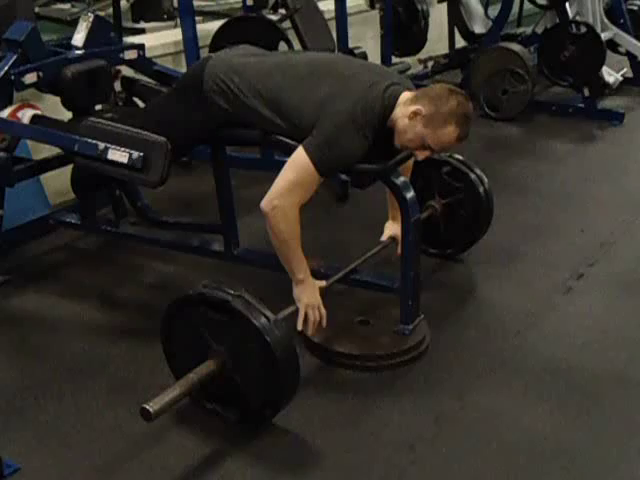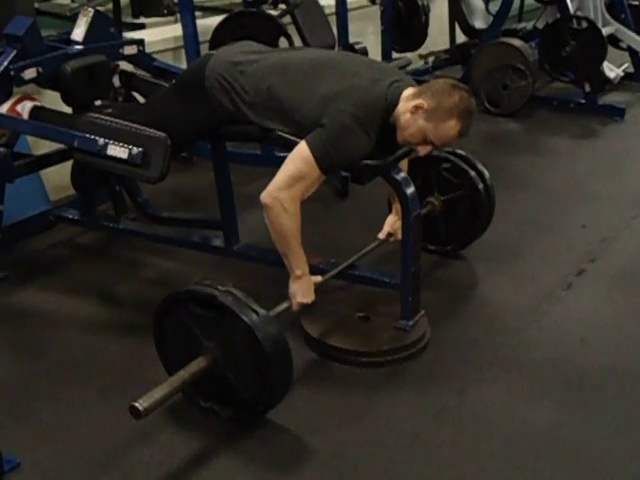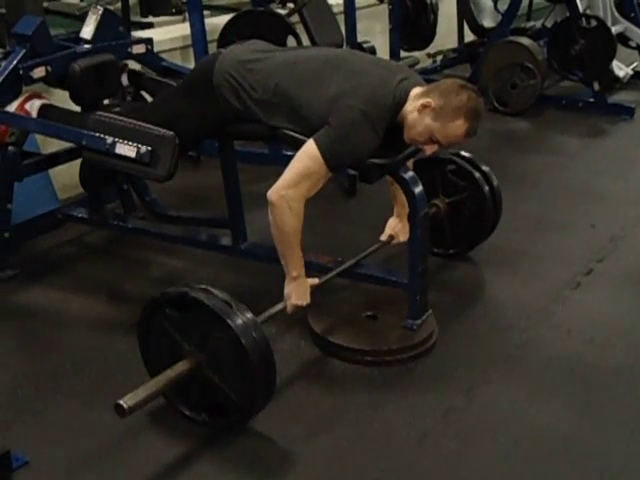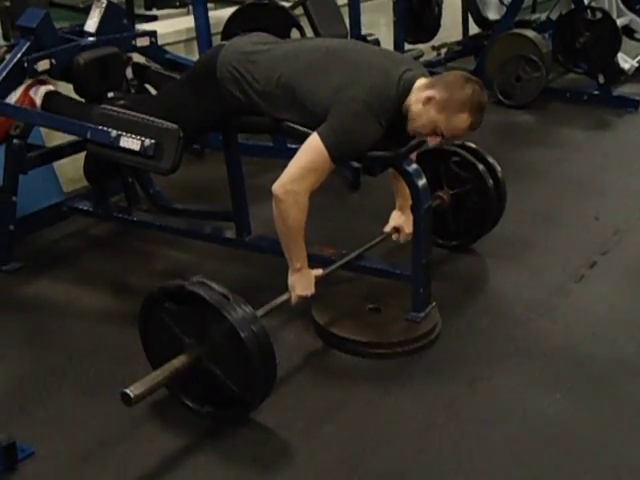
dt=0.7s
person 1, frame 1
left shoulder: (408, 99)
right shoulder: (353, 125)
left elbow: (403, 156)
right elbow: (276, 204)
left wrist: (395, 218)
right wrist: (302, 282)
left hip: (245, 74)
right hip: (216, 86)
person 1, frame 2
left shoulder: (414, 94)
right shoulder: (355, 121)
left elbow: (400, 150)
right elbow: (275, 197)
left wrist: (399, 211)
right wrist: (300, 277)
left hip: (254, 64)
right hip: (219, 83)
person 1, frame 3
left shoulder: (417, 92)
right shoulder: (362, 121)
left elbow: (400, 149)
right elbow: (282, 196)
left wrist: (400, 214)
right wrist: (296, 278)
left hip: (259, 62)
right hip: (228, 82)
person 1, frame 4
left shoulder: (417, 81)
right shoulder: (365, 112)
left elbow: (401, 141)
right elbow: (287, 190)
left wrist: (403, 207)
right wrist: (299, 270)
left hip: (262, 53)
right hip: (230, 76)
